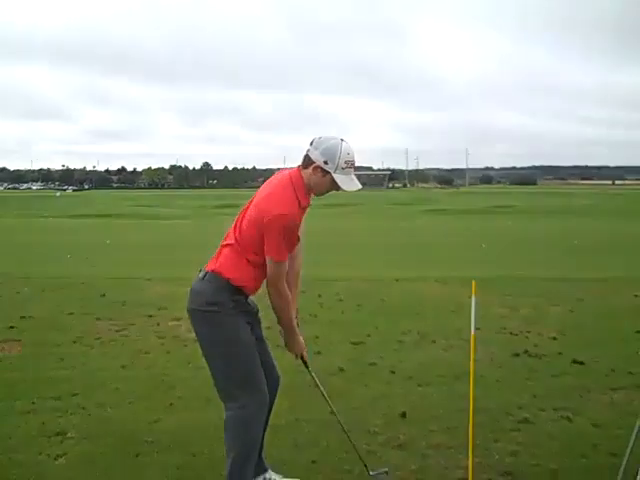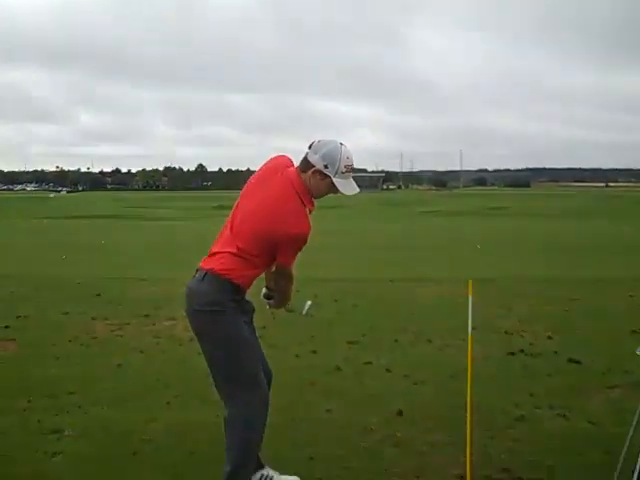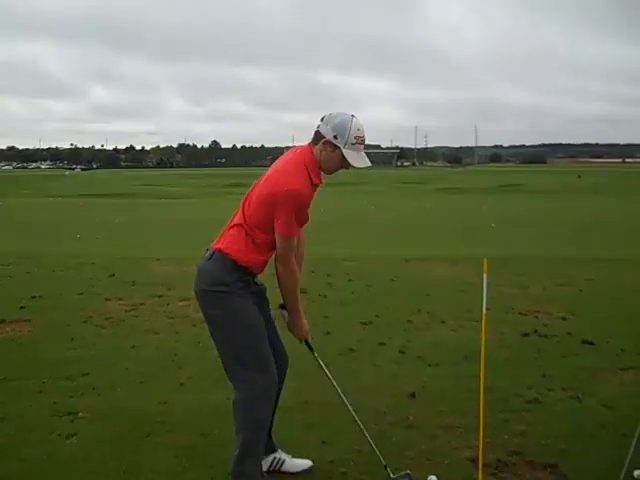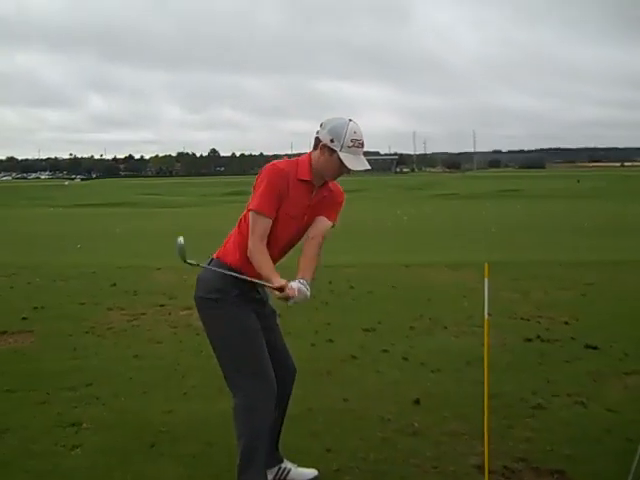
dt=0.3s
person 1, frame 1
left shoulder: (298, 185)
right shoulder: (283, 210)
left elbow: (293, 251)
right elbow: (275, 283)
left wrist: (294, 318)
right wrist: (291, 335)
left hip: (236, 297)
right hip: (216, 300)
left knee: (267, 383)
right knee: (249, 397)
person 1, frame 2
left shoulder: (279, 165)
right shoulder: (296, 222)
right elbow: (283, 274)
left wrist: (271, 273)
right wrist: (282, 297)
left hip: (220, 290)
right hip: (216, 298)
left knee: (258, 381)
right knee: (249, 395)
person 1, frame 3
left shoulder: (301, 155)
right shoulder: (295, 188)
left elbow: (296, 240)
right elbow: (285, 261)
left wrist: (292, 295)
right wrist: (297, 315)
left hip: (240, 276)
right hip: (223, 279)
left knee: (275, 363)
right knee: (257, 377)
person 1, frame 4
left shoulder: (334, 197)
right shoulder: (278, 173)
left elbow: (314, 242)
right elbow: (255, 244)
left wrist: (301, 283)
right wrist: (275, 281)
left hip: (251, 287)
right hip: (222, 286)
left knee: (283, 374)
right knee: (256, 386)
